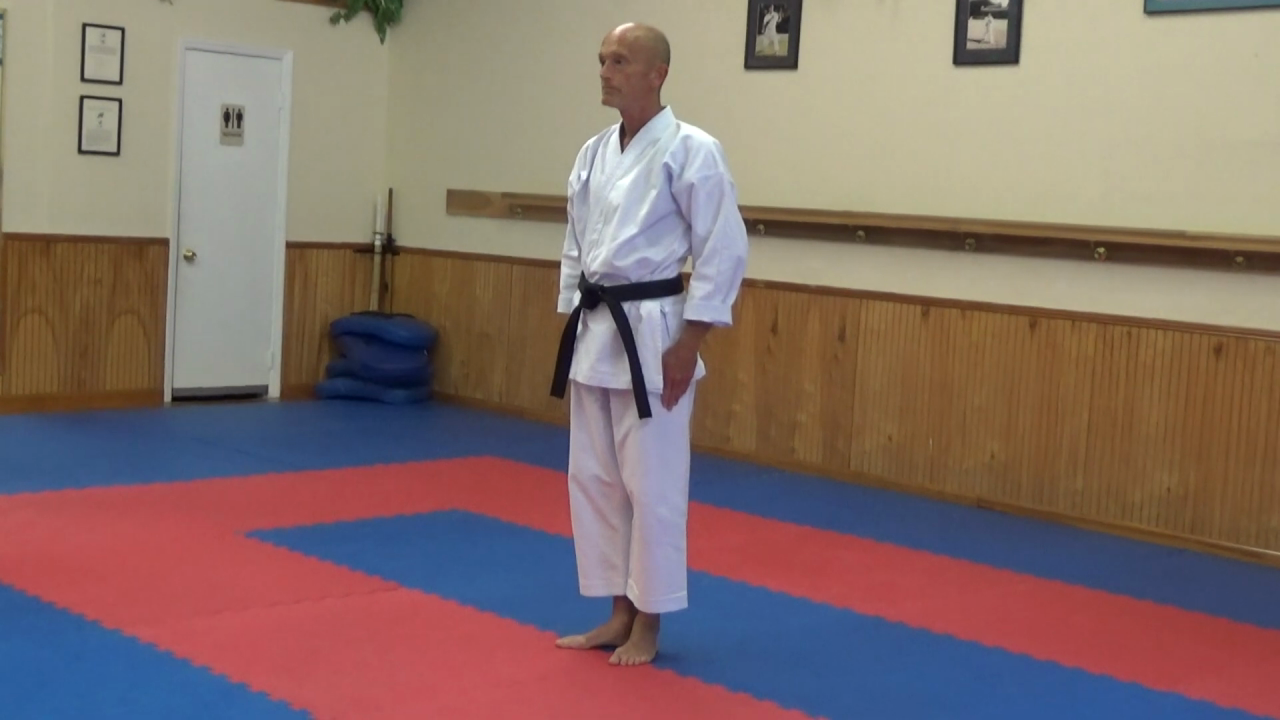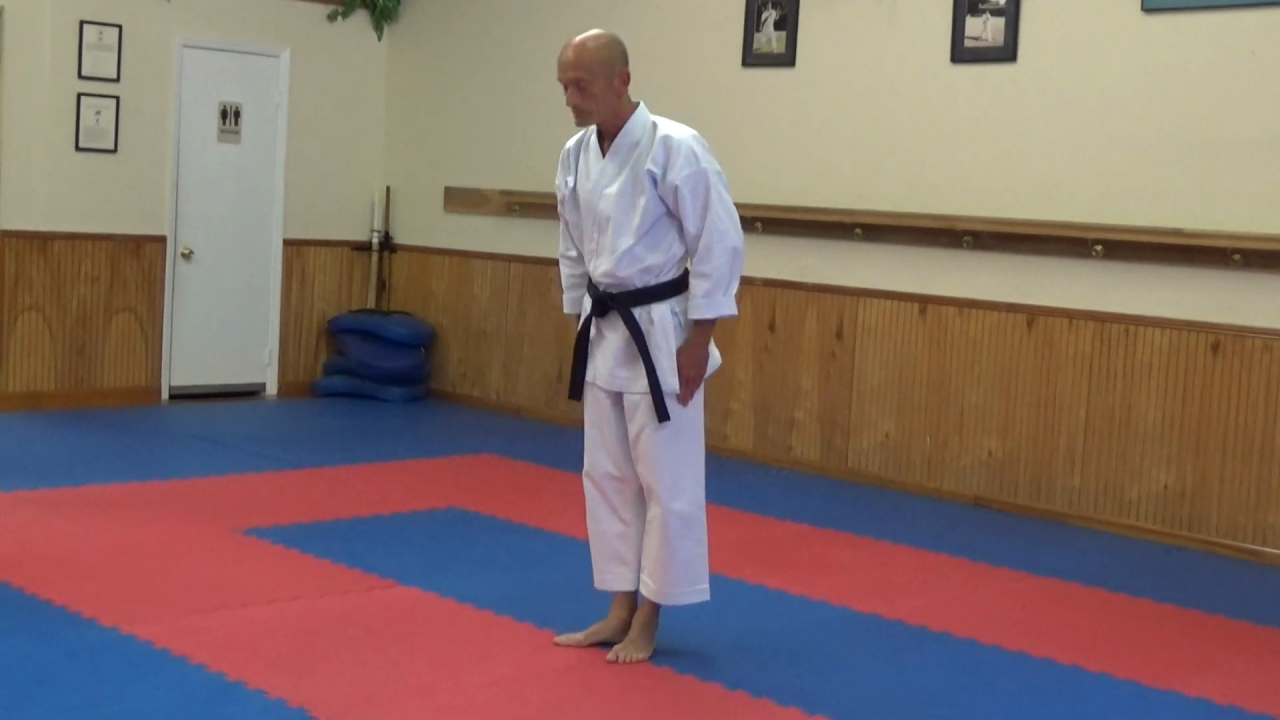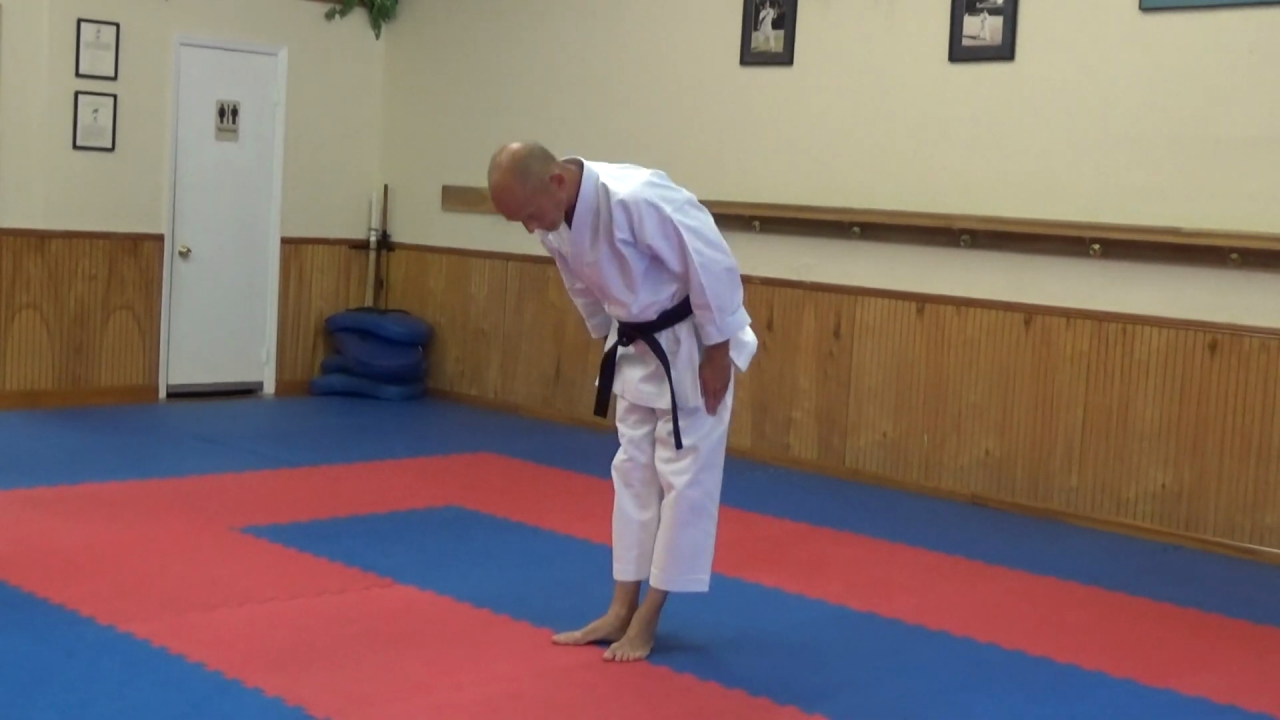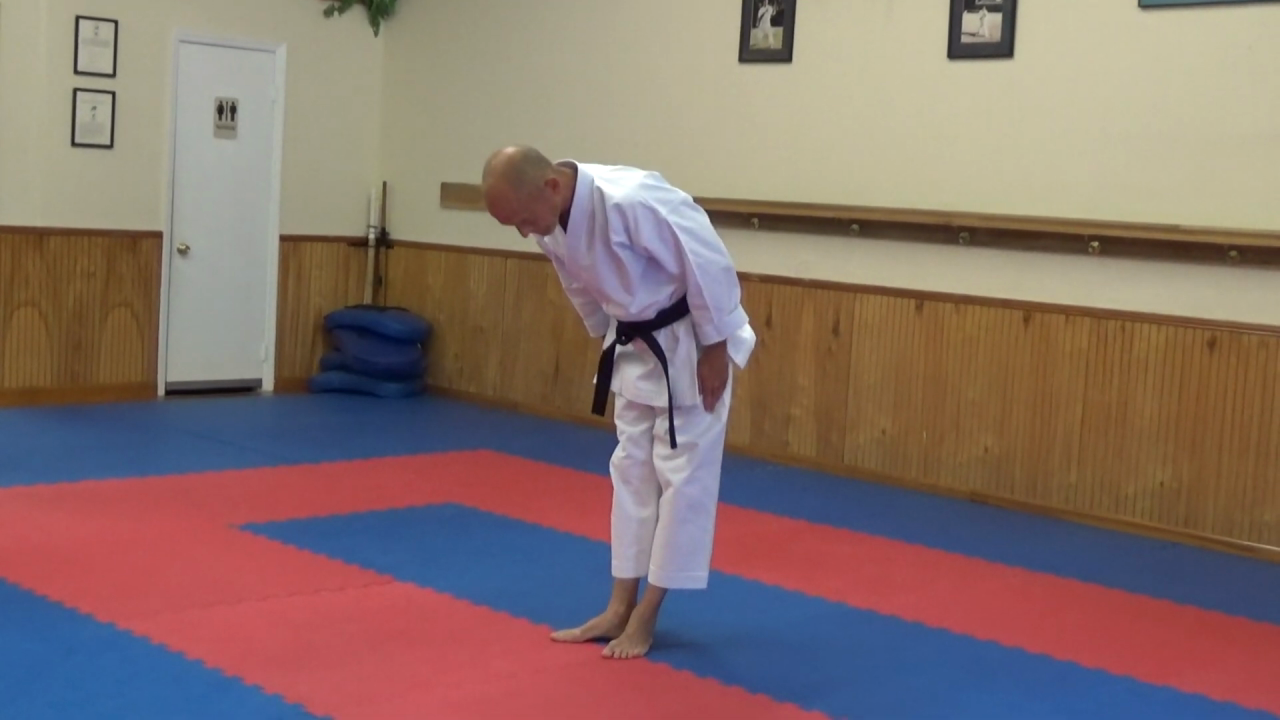
dt=0.7s
person 1, frame 1
left shoulder: (692, 150)
right shoulder: (593, 152)
left elbow: (723, 251)
left wrist: (689, 342)
right wrist: (574, 325)
left hip: (651, 332)
right hip: (593, 331)
left knee: (651, 483)
right knee: (593, 479)
left ankle: (647, 623)
right ankle: (618, 613)
person 1, frame 2
left shoulder: (675, 147)
right shoulder: (575, 155)
left elbow: (720, 244)
left wrist: (697, 339)
right wrist: (584, 321)
left hip: (662, 333)
right hip: (604, 333)
left knee: (667, 480)
right knee: (607, 475)
left ankle: (648, 621)
right ankle: (620, 611)
person 1, frame 3
left shoulder: (637, 198)
right shoulder: (555, 216)
left elbow: (712, 267)
left wrist: (716, 353)
right wrist: (614, 344)
left hip: (690, 342)
right hip: (638, 345)
left knee: (684, 473)
right knee: (633, 471)
left ankle: (647, 618)
right ankle: (621, 609)
person 1, frame 4
left shoulder: (631, 199)
right shoulder: (550, 220)
left elbow: (709, 265)
left wrist: (714, 351)
right wrist: (613, 343)
left hip: (692, 339)
right hip: (637, 343)
left knee: (682, 472)
right knee: (632, 469)
left ankle: (645, 616)
right ankle: (619, 608)
